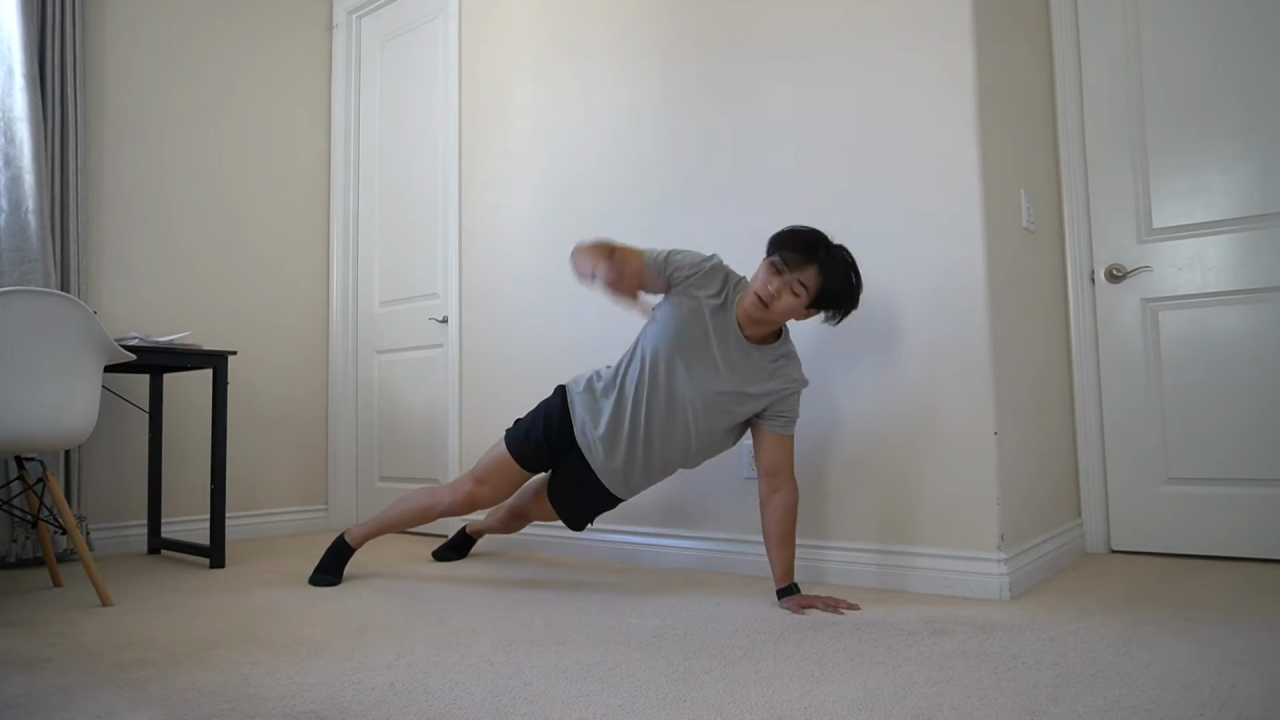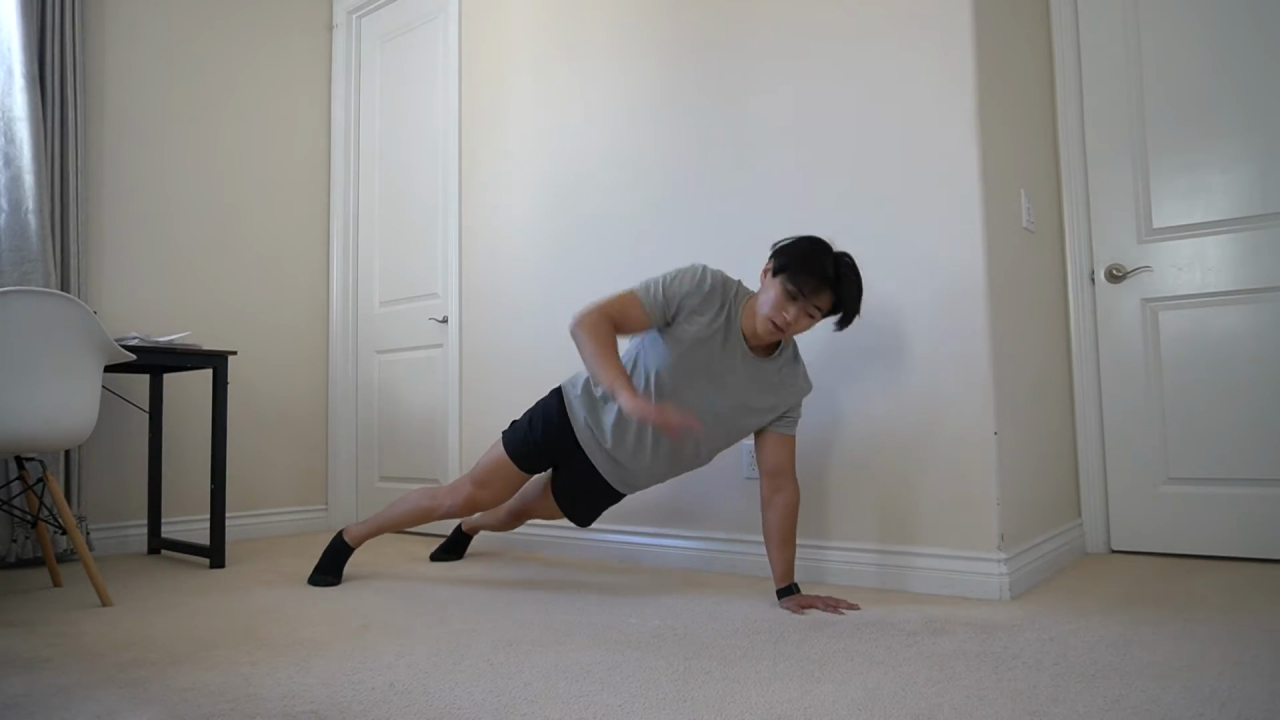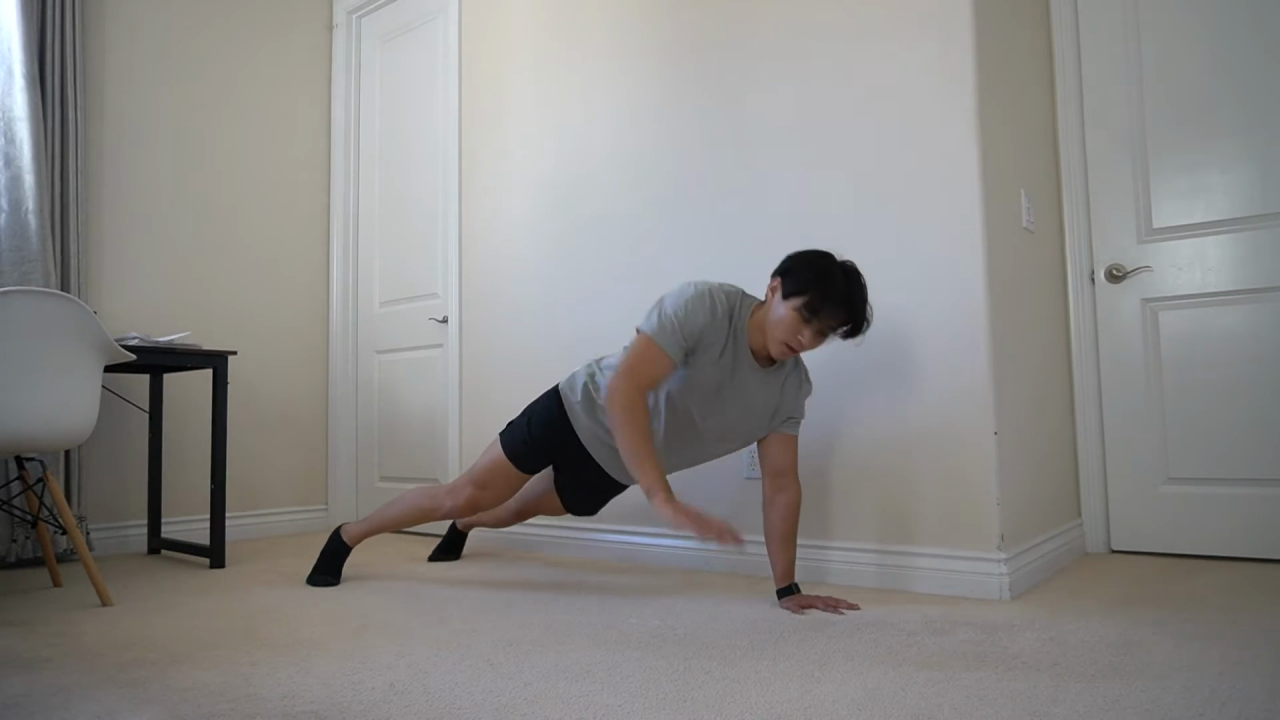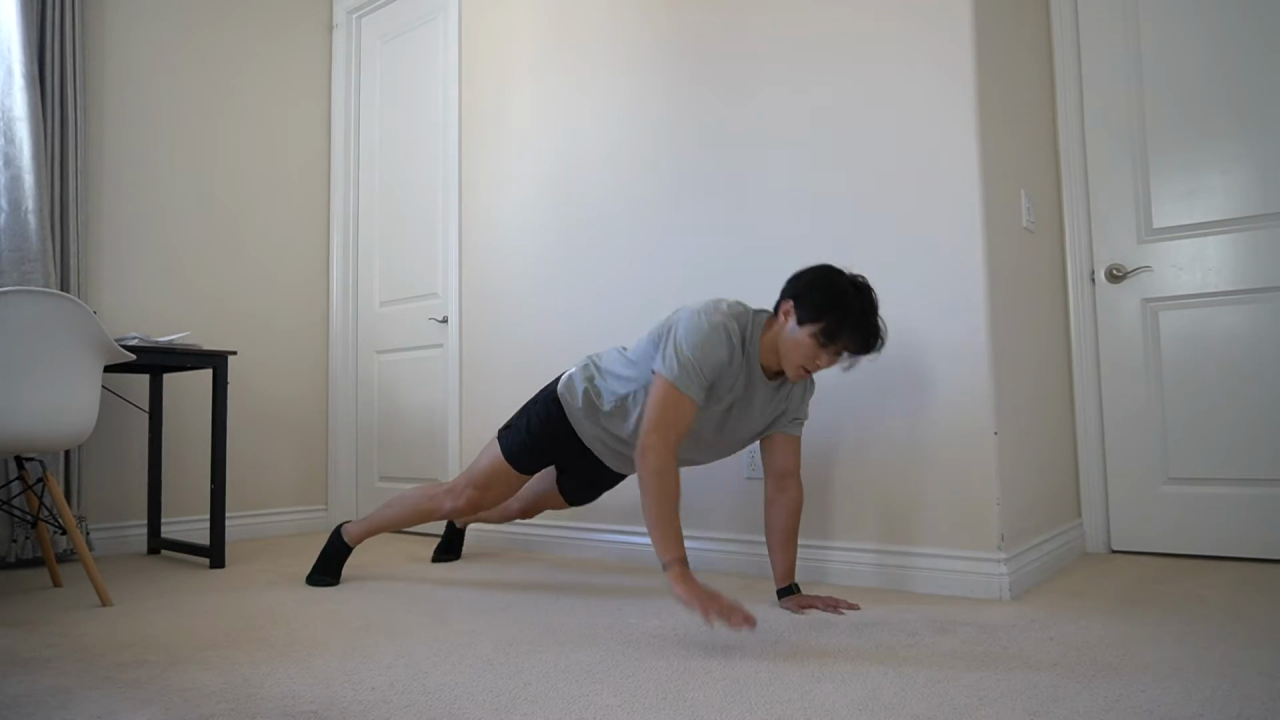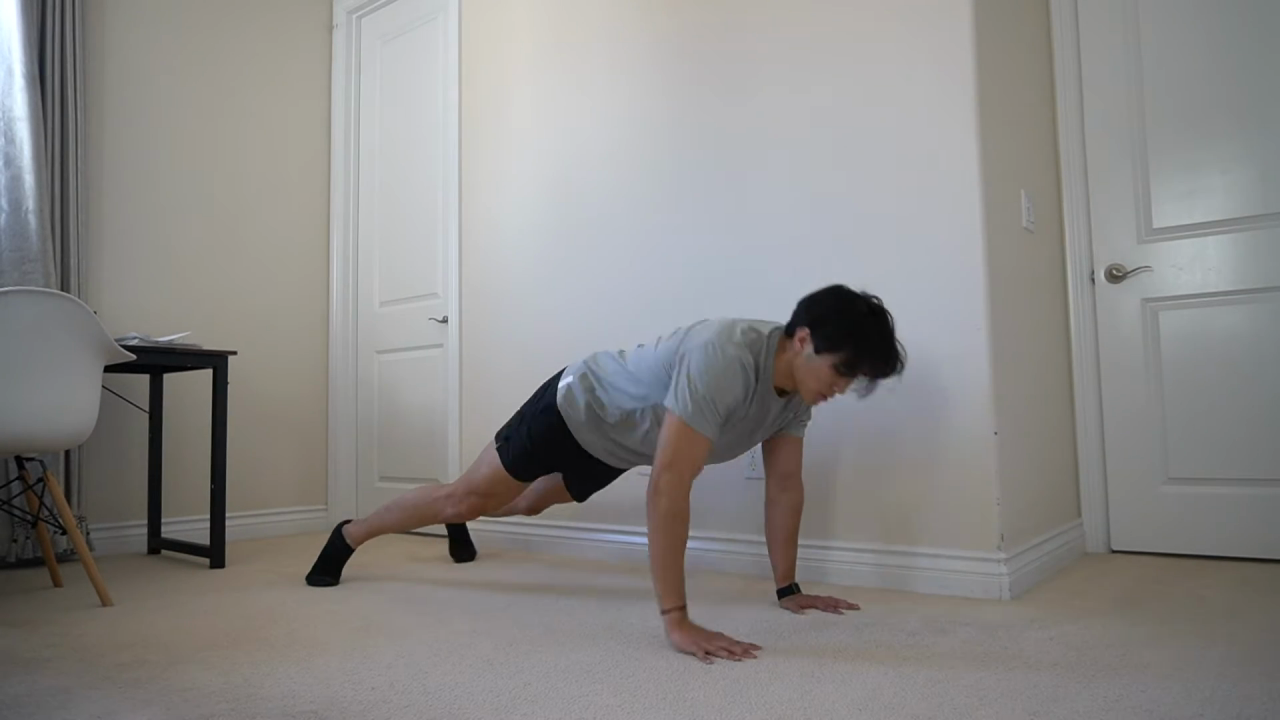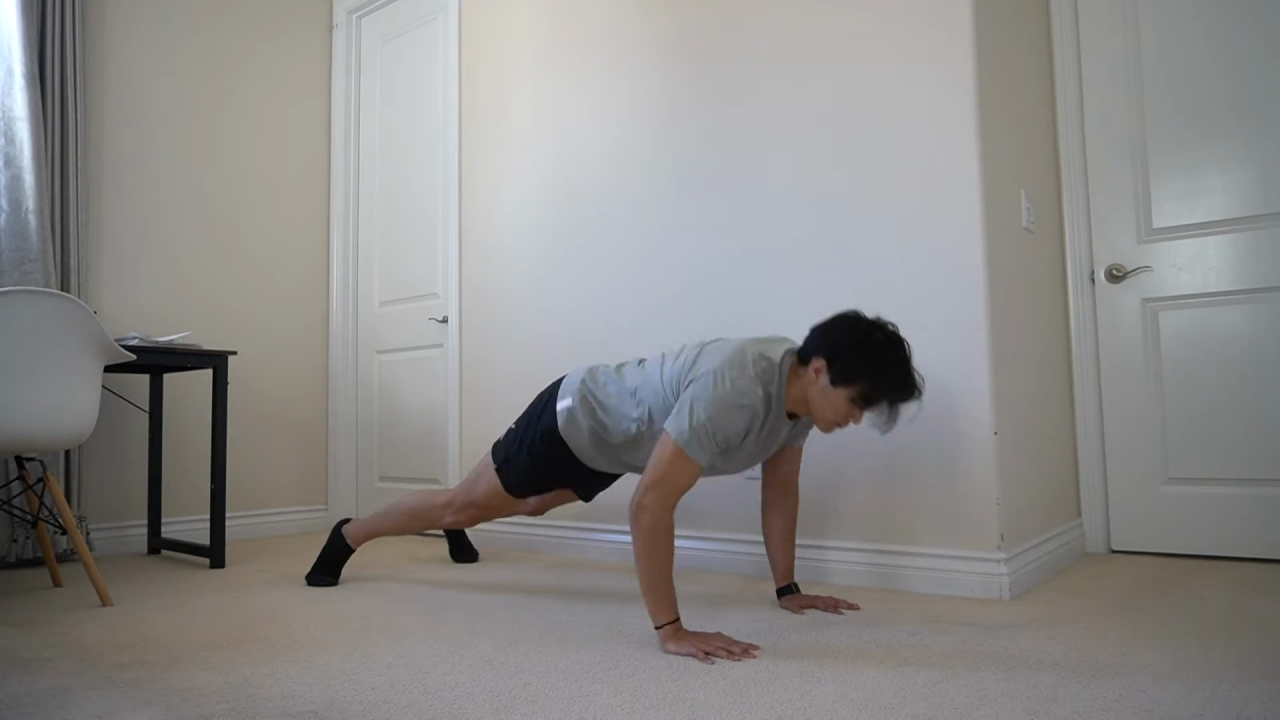
dt=0.1s
person 1, frame 1
left shoulder: (783, 380)
right shoulder: (704, 278)
left elbow: (777, 484)
right elbow: (588, 252)
left wrist: (786, 588)
right wrist: (605, 266)
left hip: (611, 474)
right hip: (581, 411)
left knee: (518, 513)
right knee: (466, 493)
left ankle: (473, 532)
right ankle: (350, 538)
person 1, frame 2
left shoulder: (788, 383)
right shoulder: (703, 289)
left elbow: (779, 484)
right elbow: (589, 324)
left wrist: (787, 588)
right wrist: (632, 398)
left hip: (614, 471)
right hip: (580, 412)
left knee: (517, 512)
right knee: (466, 494)
left ankle: (467, 530)
right ankle: (349, 536)
person 1, frame 3
left shoulder: (791, 384)
right shoulder: (704, 306)
left elbow: (781, 482)
right elbow: (620, 388)
left wrist: (787, 587)
right wrist: (664, 499)
left hip: (612, 464)
right hip: (580, 408)
left knee: (519, 508)
right knee: (468, 492)
left ankle: (459, 528)
right ankle: (347, 536)
person 1, frame 4
left shoulder: (796, 388)
right shoulder: (714, 329)
left elbow: (784, 483)
right elbow: (656, 447)
left wrist: (788, 588)
right wrist: (680, 577)
left hip: (615, 454)
right hip: (580, 406)
left knee: (522, 506)
right knee: (465, 494)
left ankle: (458, 528)
right ankle: (348, 535)
person 1, frame 5
left shoulder: (794, 378)
right shoulder: (727, 360)
left elbow: (785, 483)
right elbow: (668, 488)
left wrist: (787, 587)
right wrist: (675, 619)
left hip: (611, 437)
right hip: (577, 406)
left knee: (531, 502)
right knee: (468, 495)
left ankle: (456, 530)
right ankle: (349, 534)
person 1, frame 6
left shoulder: (802, 394)
right shoulder: (735, 386)
left elbow: (781, 488)
right elbow: (651, 505)
left wrist: (787, 587)
right wrist: (669, 627)
left hip: (612, 443)
right hip: (575, 419)
left knee: (535, 505)
right knee: (465, 504)
left ankle: (458, 529)
right ankle: (349, 534)
